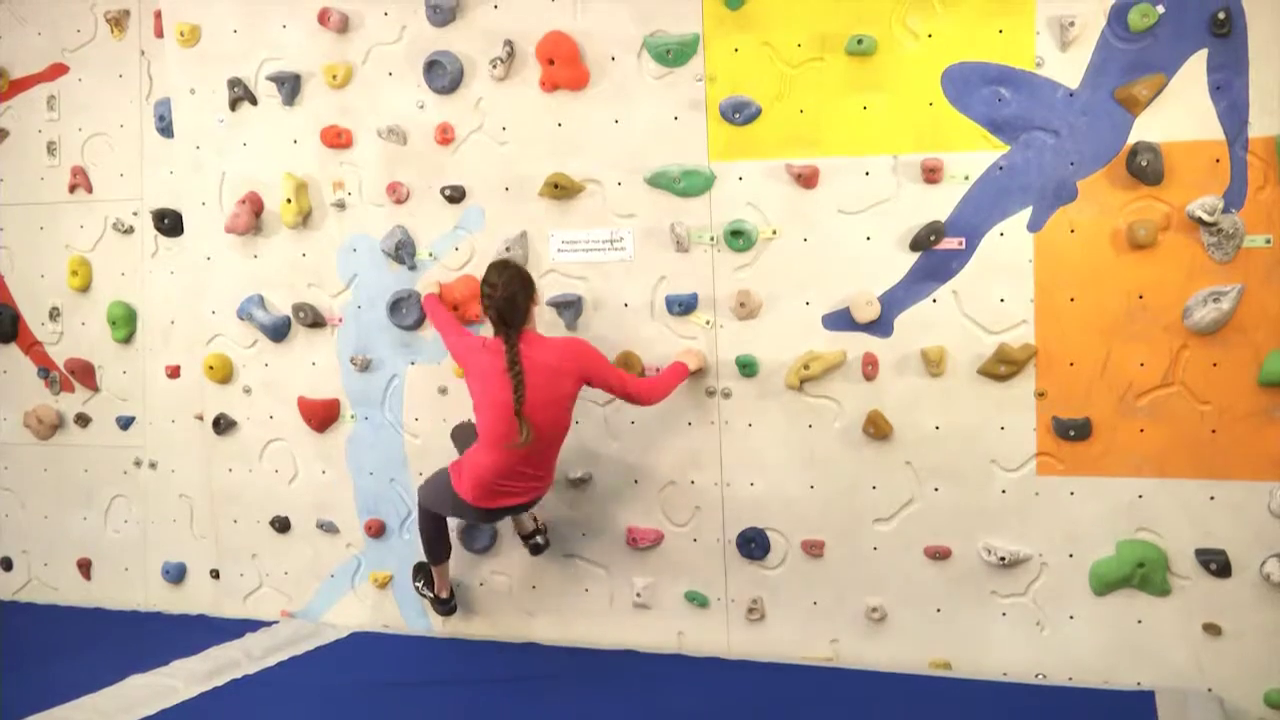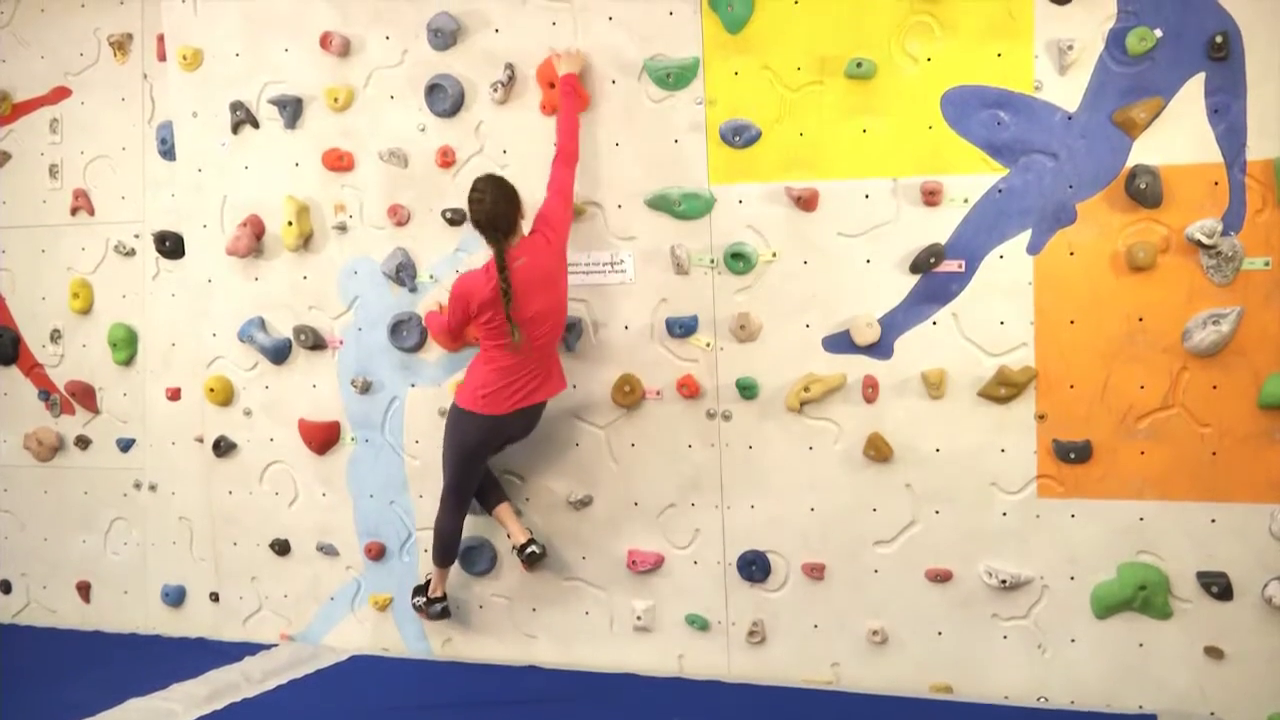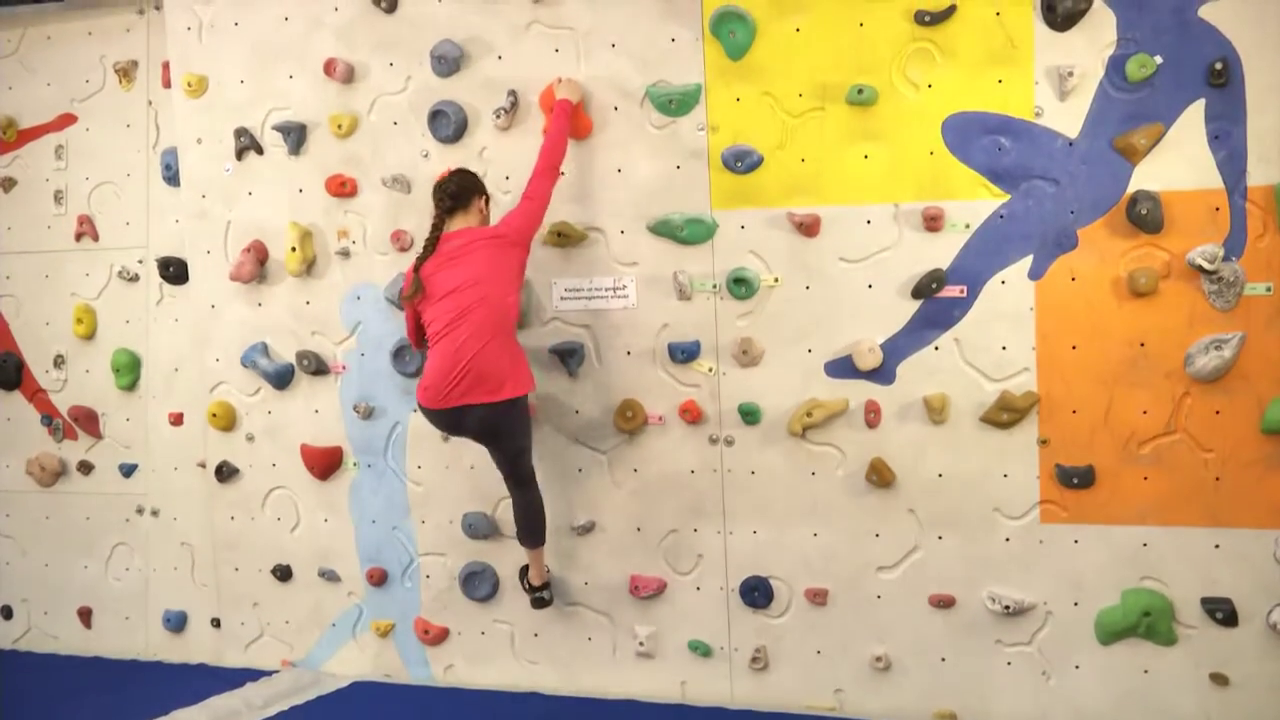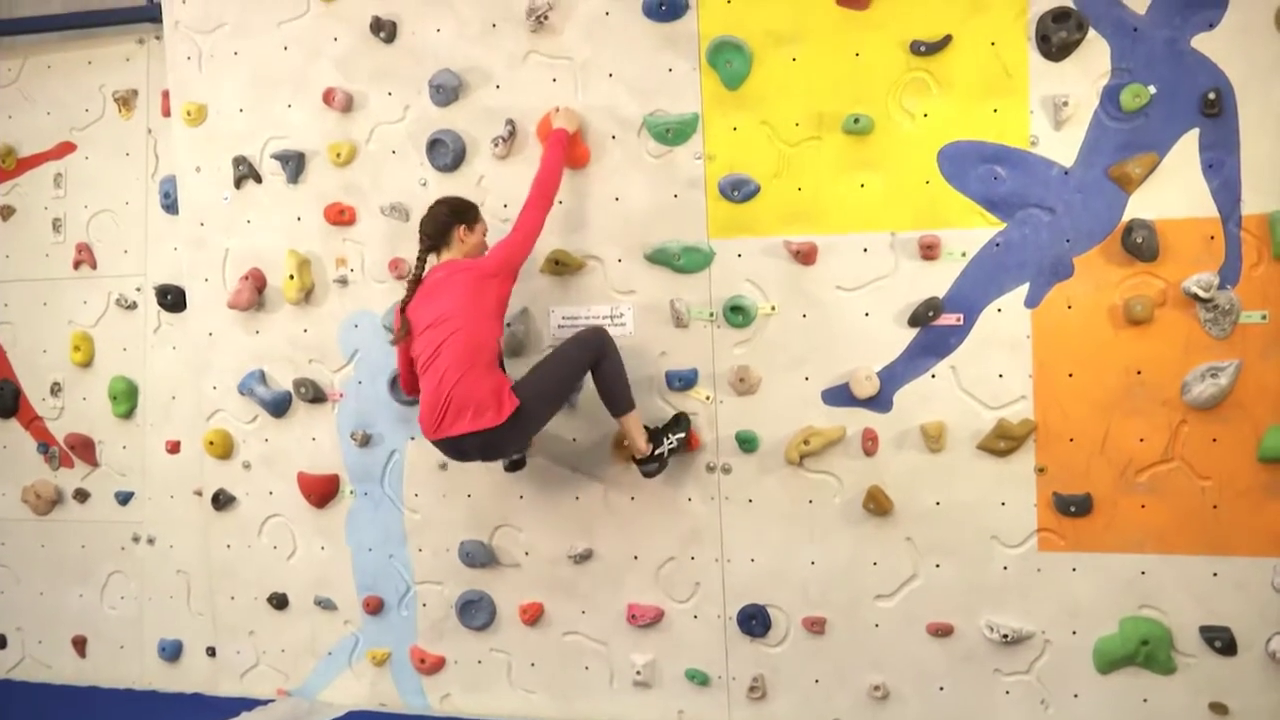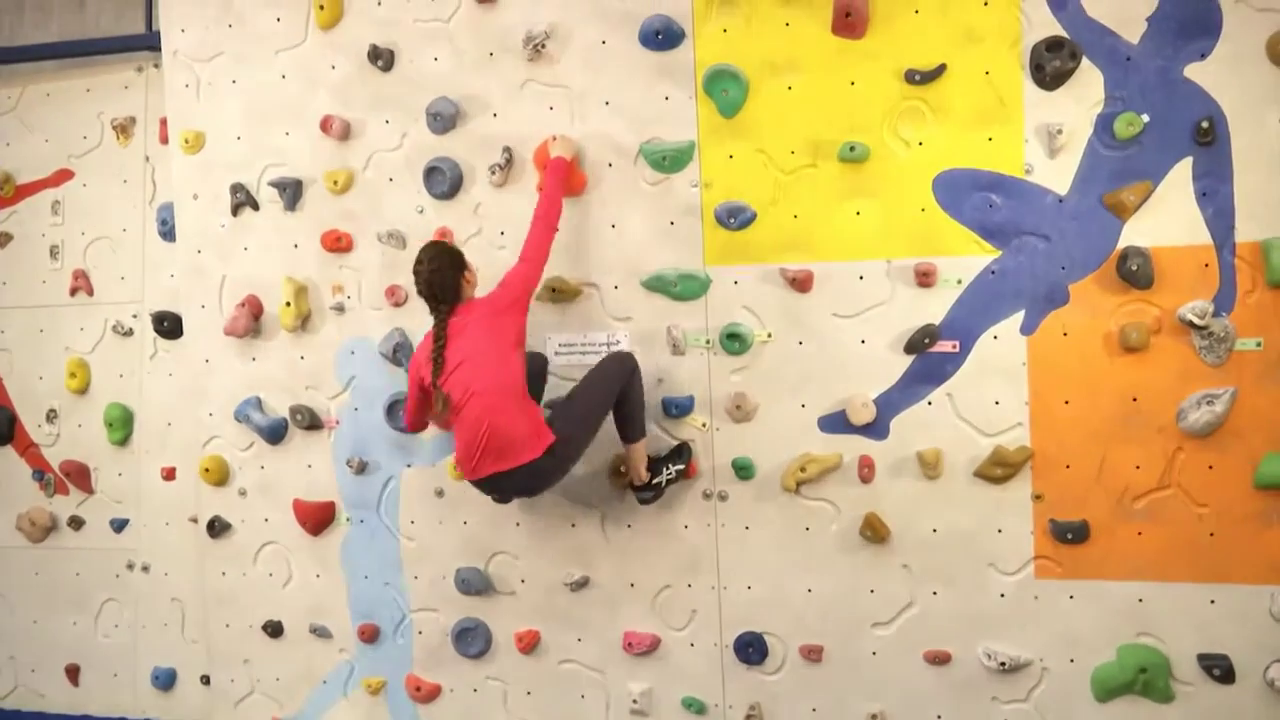
dt=1s
person 1, frame 1
left shoulder: (475, 355)
right shoulder: (572, 354)
left elbow: (444, 323)
right elbow: (643, 393)
left wrist: (430, 296)
right wrist: (683, 365)
left hip: (478, 491)
right hip: (531, 488)
left knee: (429, 500)
left ankle: (440, 591)
right ankle: (526, 527)
person 1, frame 2
left shoulder: (471, 286)
right shoulder: (551, 241)
left elbow: (450, 334)
right elbow: (566, 157)
left wrist: (430, 318)
right wrist: (568, 81)
left hip: (482, 407)
right hip: (532, 406)
left knee: (454, 493)
right knee: (471, 463)
left ankle: (436, 591)
right ankle: (522, 537)
person 1, frame 3
left shoulder: (418, 269)
right shoulder: (505, 239)
right elbow: (544, 175)
right wrist: (564, 105)
left hip: (438, 406)
right hip: (498, 399)
right knee: (521, 479)
right ankle: (538, 579)
person 1, frame 4
left shoulder: (411, 302)
right shoulder: (489, 271)
left elbow: (408, 386)
right elbow: (538, 205)
right wrist: (560, 133)
left hip: (447, 442)
right hip: (494, 431)
right knee: (596, 340)
left ankle: (510, 451)
right ankle: (644, 449)
person 1, frame 5
left shoulder: (424, 354)
right shoulder: (499, 308)
left elbow: (412, 423)
right elbow: (539, 241)
right wrist: (559, 163)
left hip: (481, 477)
right hip: (534, 469)
right knee: (621, 365)
right ankle: (643, 477)
